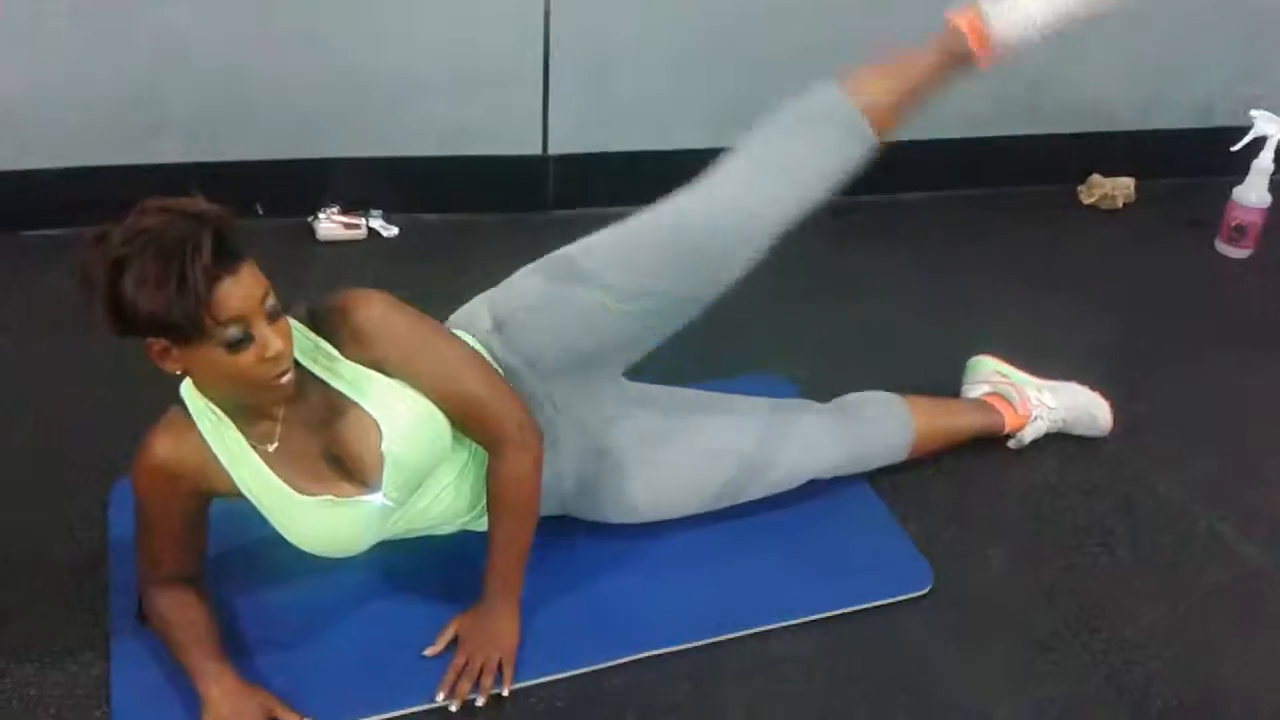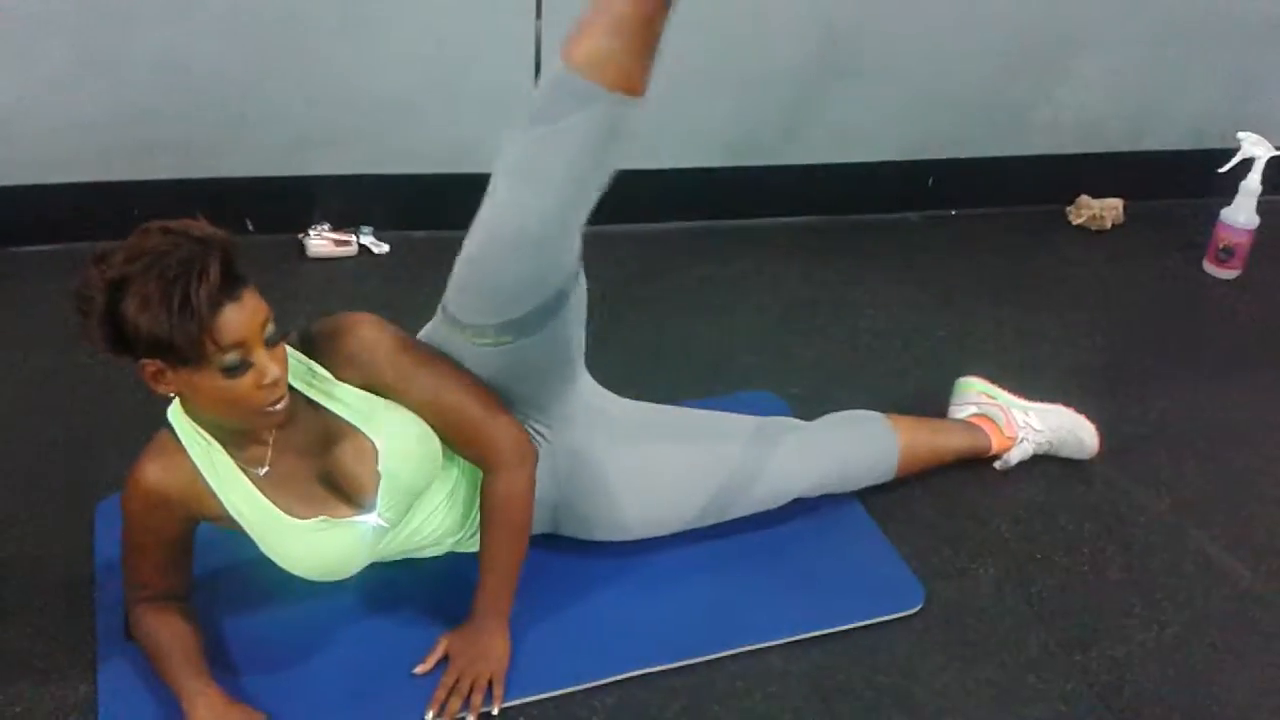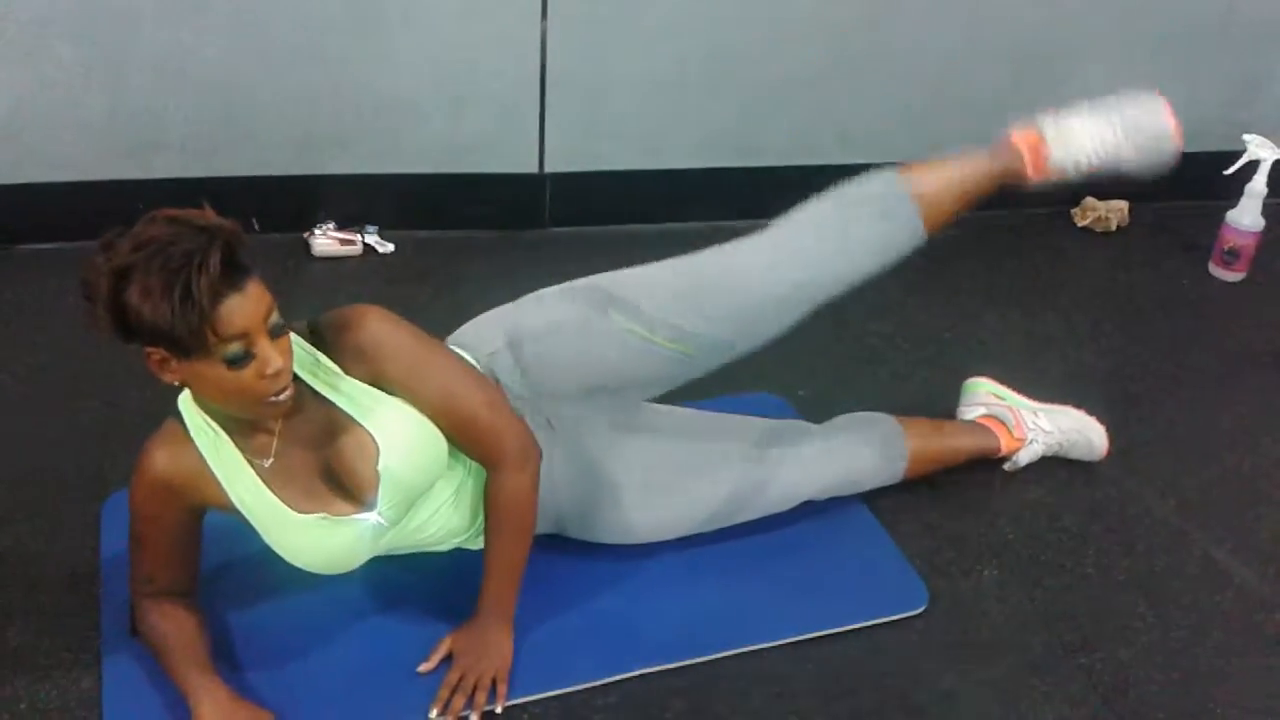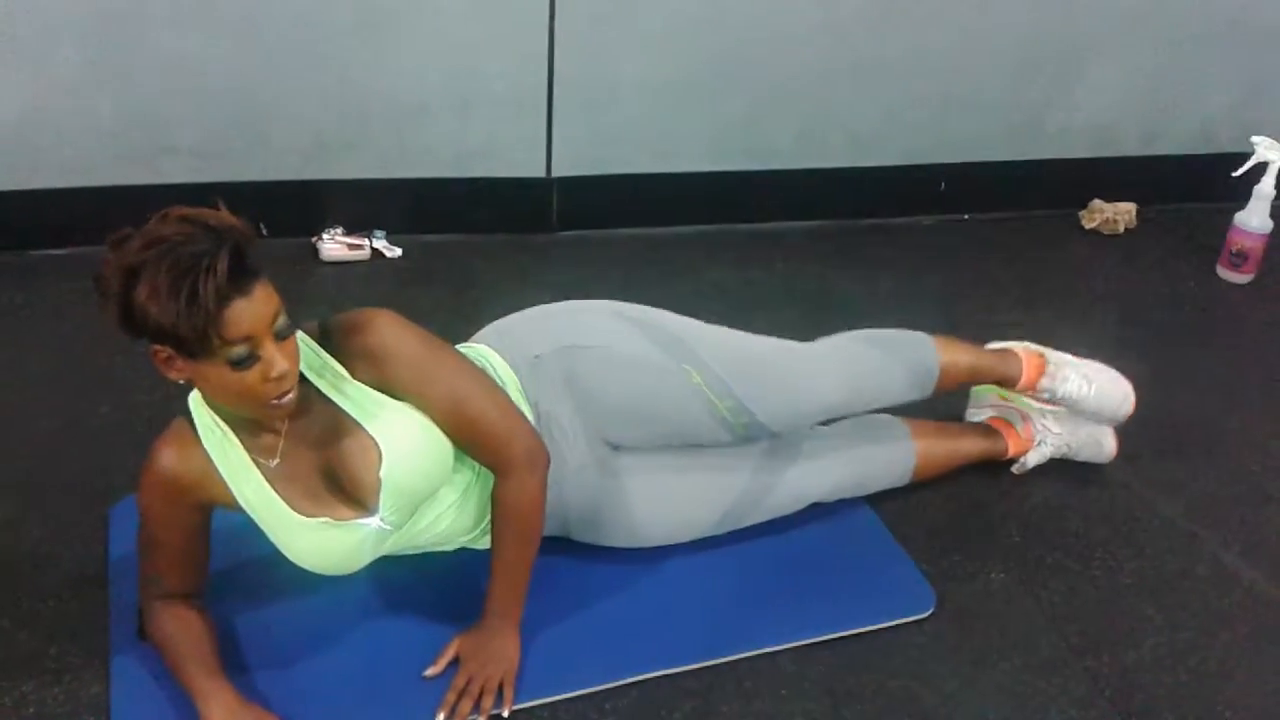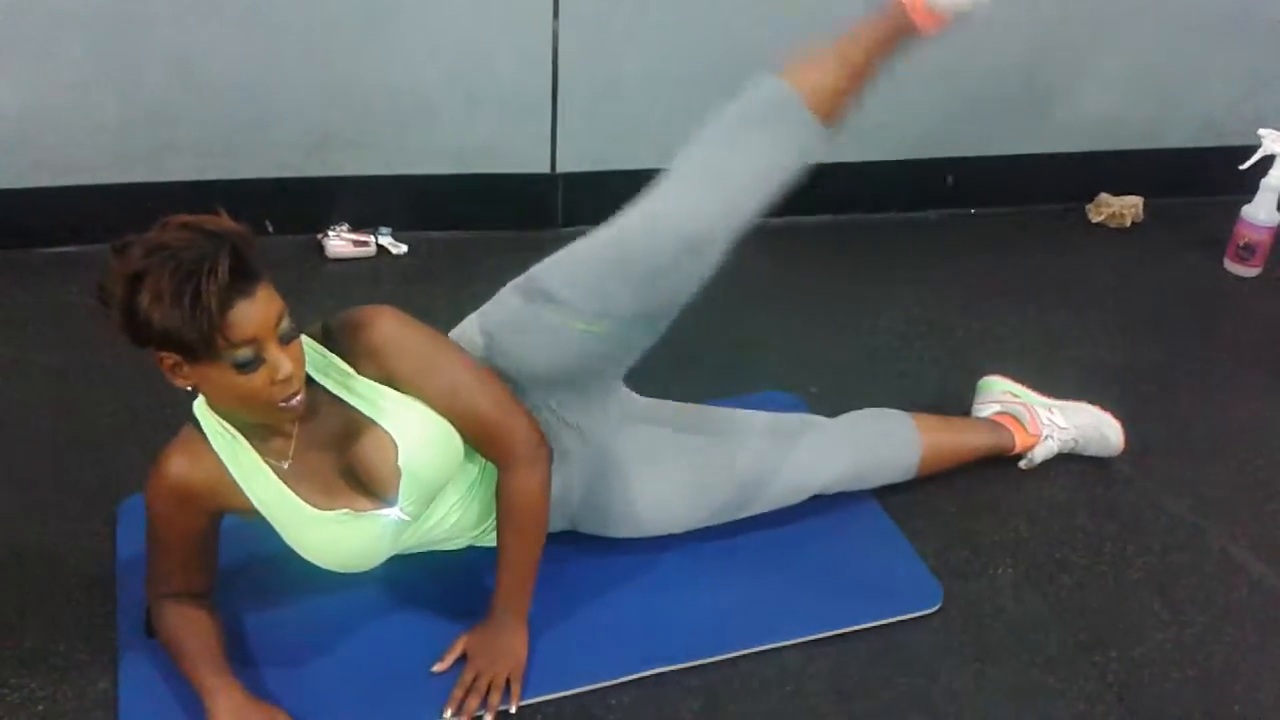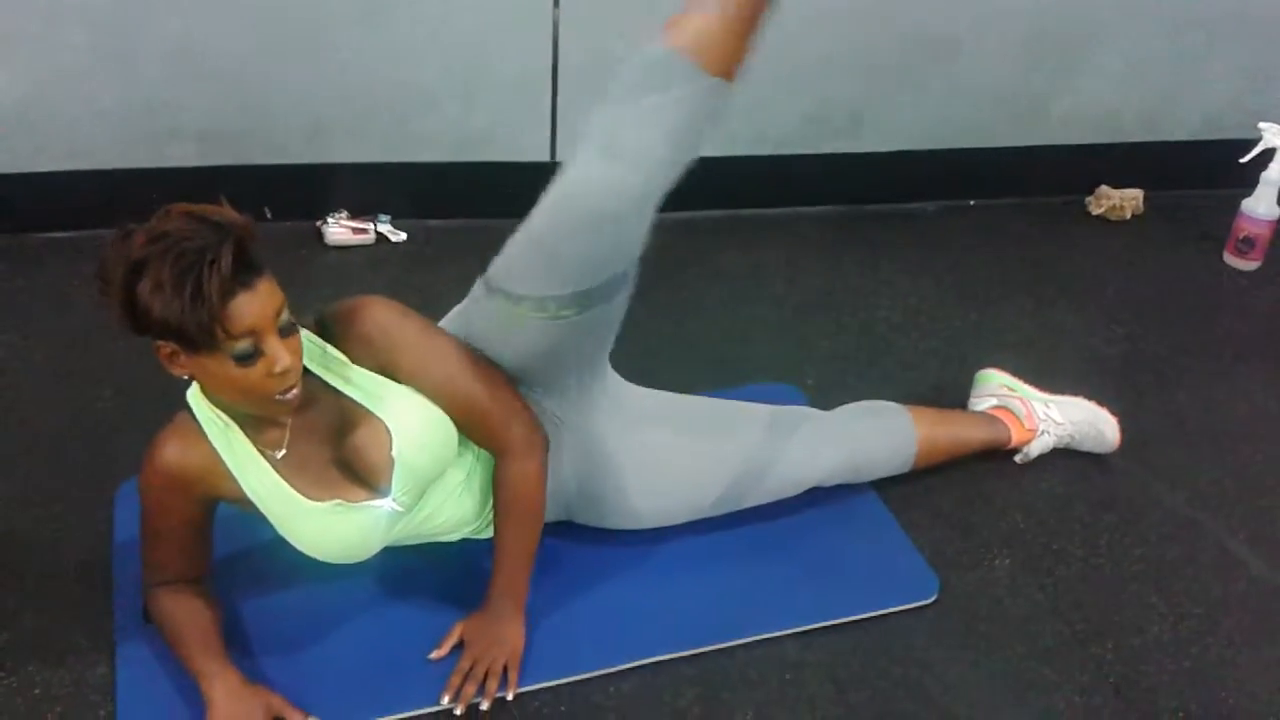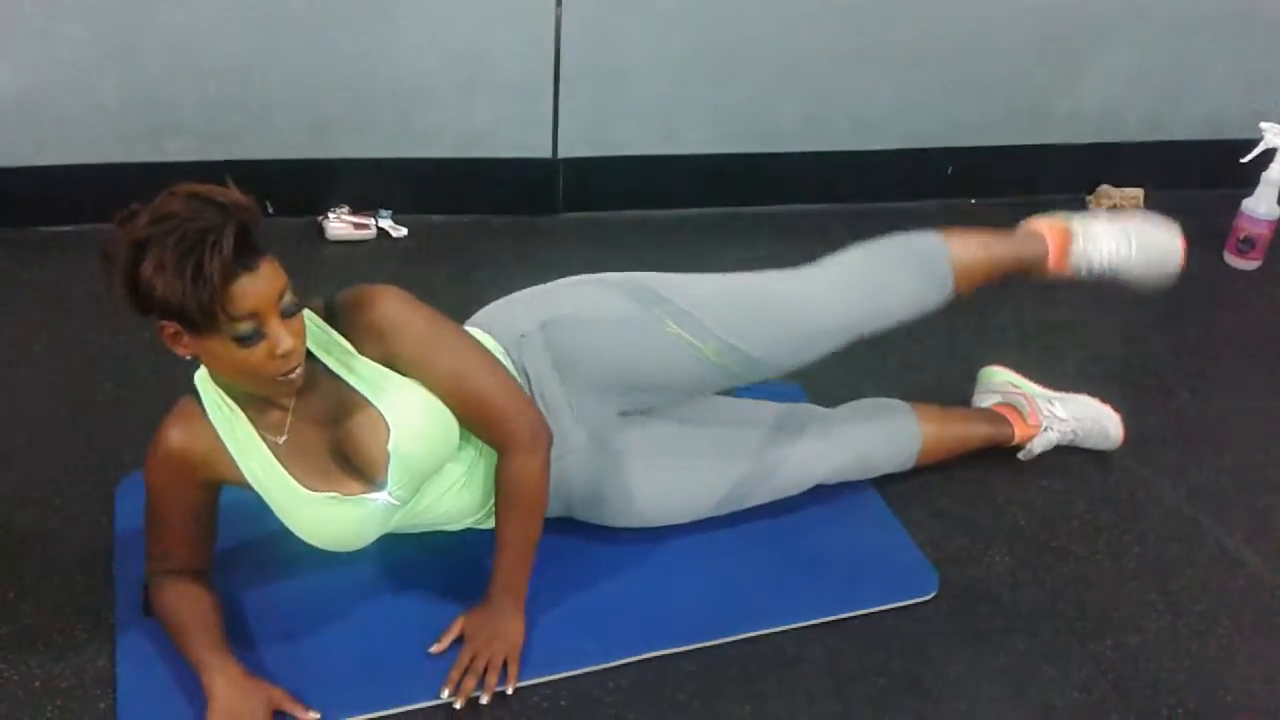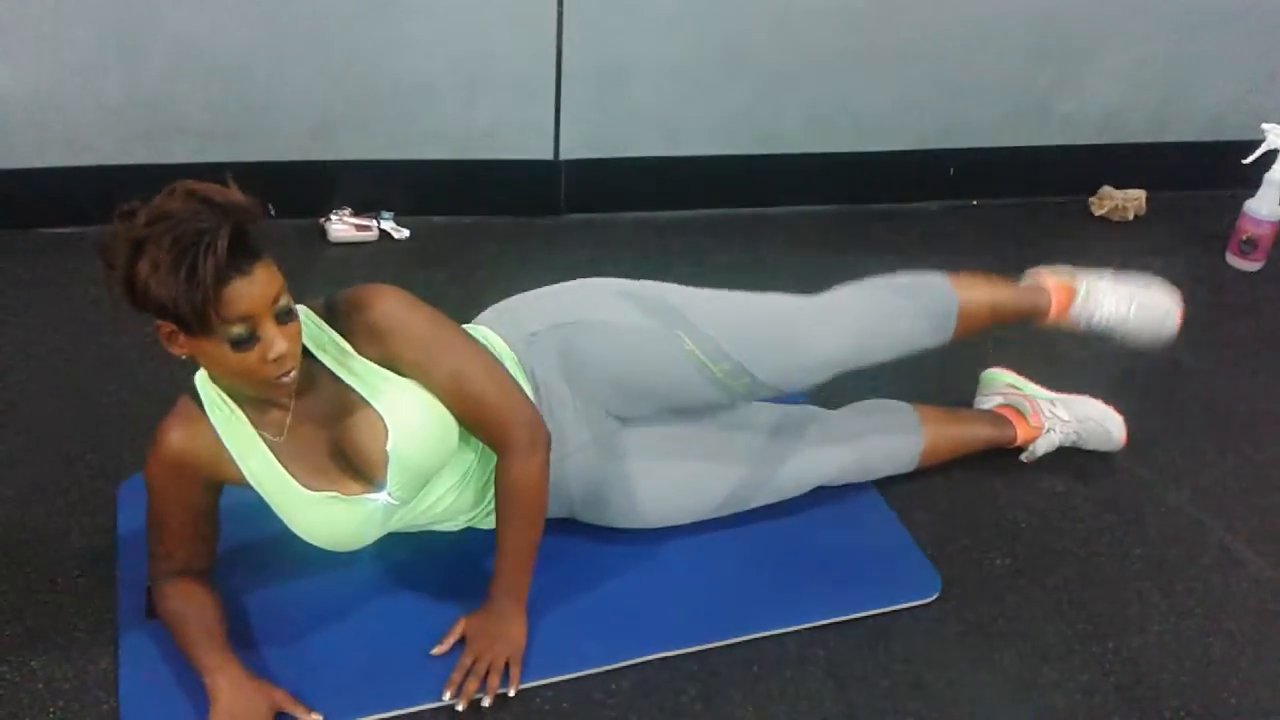
dt=0.5s
person 1, frame 1
left shoulder: (358, 324)
right shoulder: (178, 456)
left elbow: (511, 430)
right elbow: (166, 581)
left wrist: (501, 601)
left hip: (532, 360)
right hip: (563, 472)
left knee: (710, 232)
right knee: (805, 442)
right ankle: (999, 405)
person 1, frame 2
left shoulder: (347, 350)
right shoulder: (167, 481)
left elbow: (503, 458)
right elbow: (154, 600)
left wrist: (492, 621)
left hip: (518, 411)
right hip: (535, 494)
right ankle: (981, 426)
person 1, frame 3
left shoulder: (359, 342)
right shoulder: (173, 472)
left elbow: (511, 453)
right elbow: (161, 597)
left wrist: (495, 621)
left hip: (537, 389)
right hip: (558, 503)
left knee: (762, 285)
right knee: (796, 465)
left ankle: (1026, 153)
right ankle: (996, 429)
person 1, frame 4
left shoulder: (366, 344)
right shoulder: (181, 470)
left elbow: (516, 452)
right elbow: (169, 598)
left wrist: (500, 625)
left hip: (552, 387)
right hip: (566, 503)
left knee: (814, 390)
right knee: (799, 466)
left ankle: (1012, 368)
right ankle: (1000, 431)
person 1, frame 5
left shoulder: (370, 342)
right shoulder: (189, 474)
left elbow: (521, 449)
right elbow: (176, 596)
left wrist: (509, 621)
left hip: (534, 380)
right hip: (569, 497)
left knee: (673, 236)
right knee: (805, 460)
right ankle: (1007, 426)
person 1, frame 6
left shoulder: (363, 332)
right shoulder: (185, 464)
left elbow: (521, 441)
right elbow: (173, 582)
left wrist: (506, 607)
left hip: (539, 396)
right hip: (546, 492)
right ankle: (1005, 420)
person 1, frame 7
left shoulder: (371, 320)
right shoulder: (188, 449)
left elbow: (524, 436)
right elbow: (176, 573)
left wrist: (506, 603)
left hip: (554, 366)
right hip: (571, 485)
left knee: (812, 308)
right knee: (811, 445)
left ankle: (1044, 243)
right ankle: (1010, 419)
person 1, frame 8
left shoulder: (368, 319)
right shoulder: (190, 448)
left elbow: (521, 434)
right elbow: (178, 575)
left wrist: (508, 602)
left hip: (562, 366)
right hip: (568, 488)
left knee: (821, 341)
right knee: (815, 447)
left ankle: (1048, 296)
right ankle: (1007, 420)
